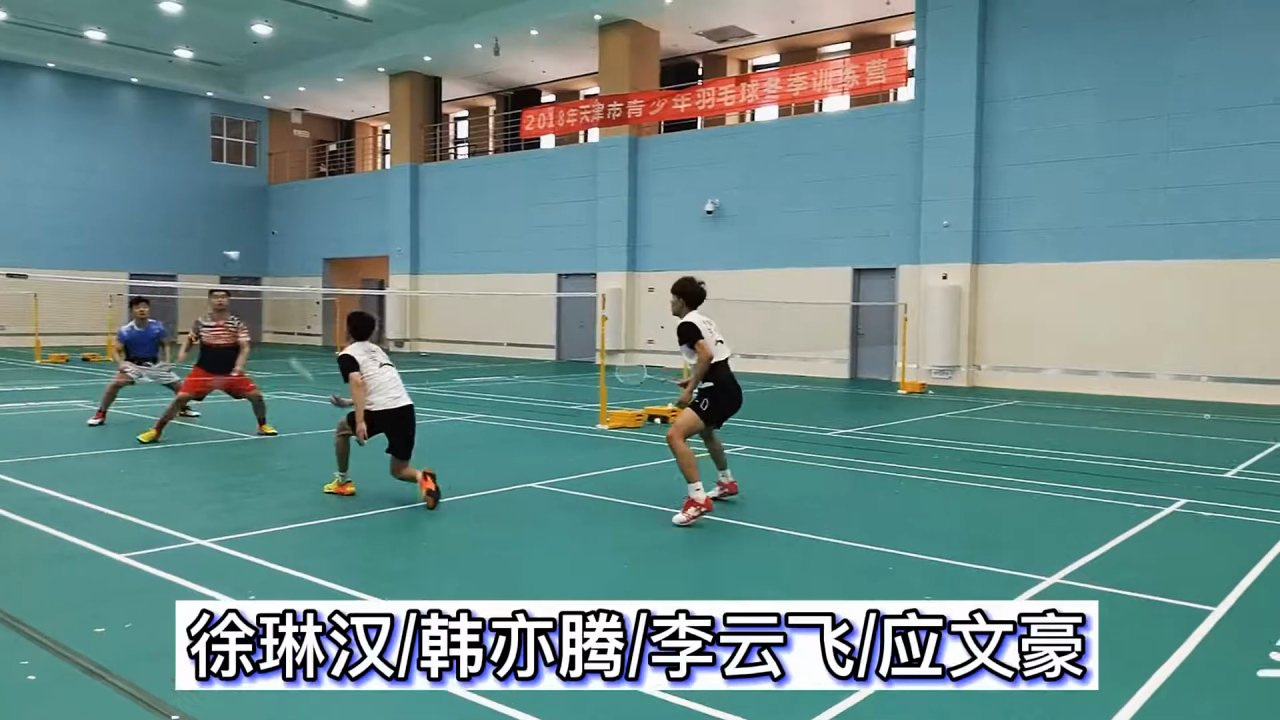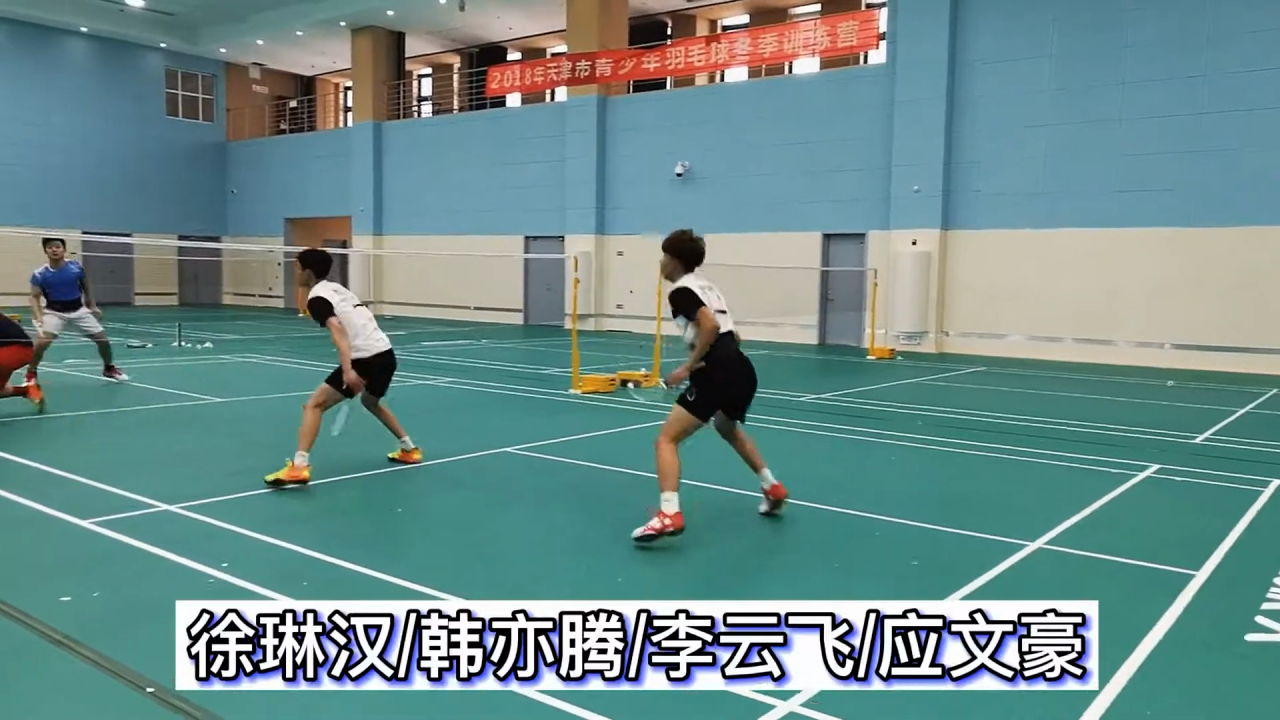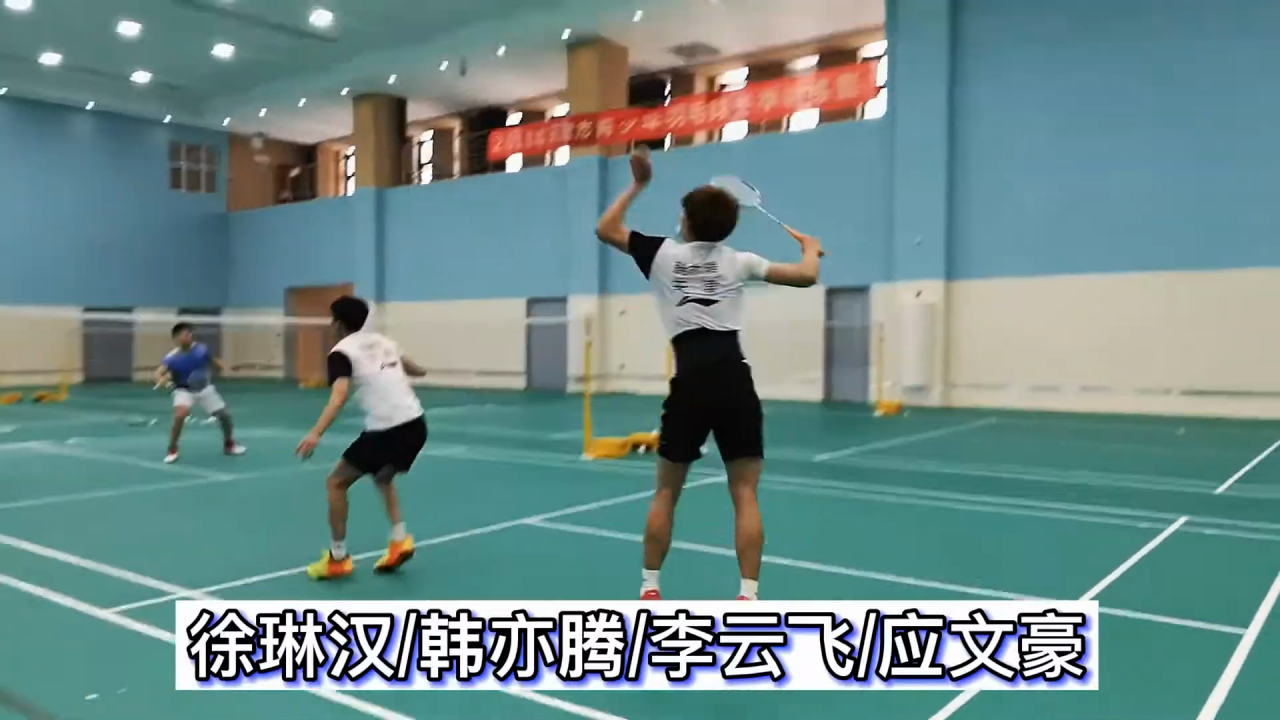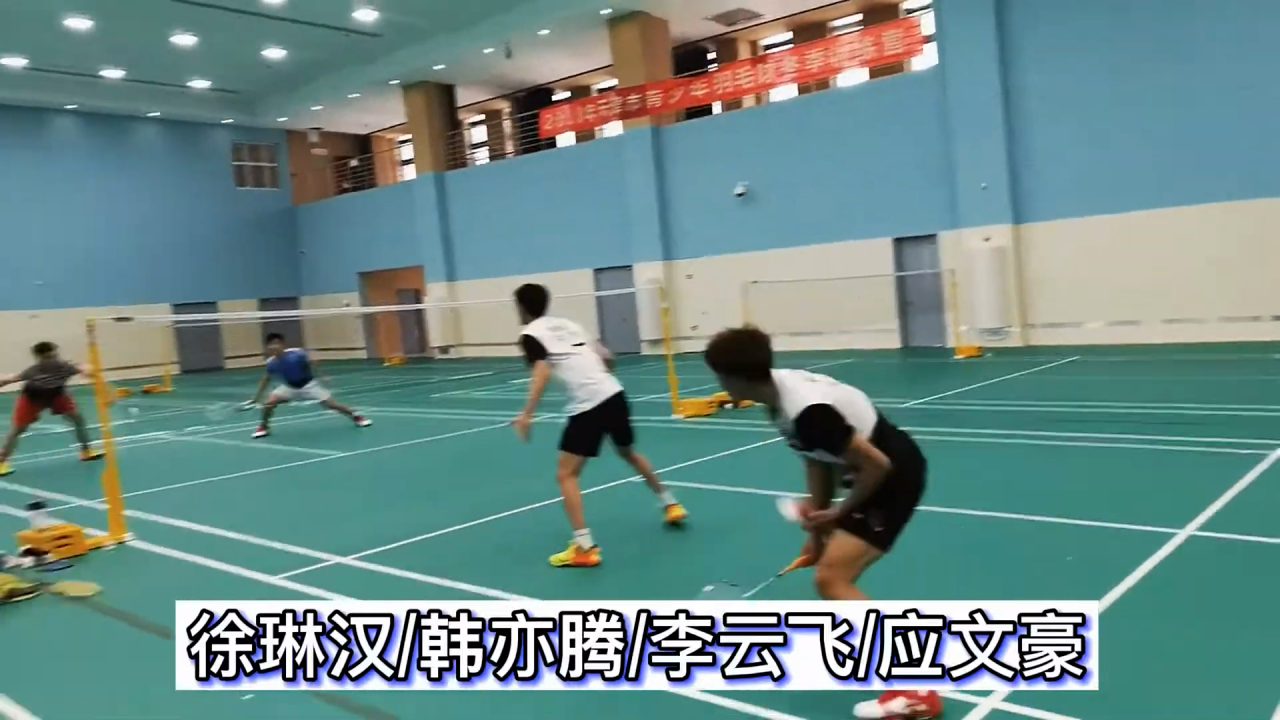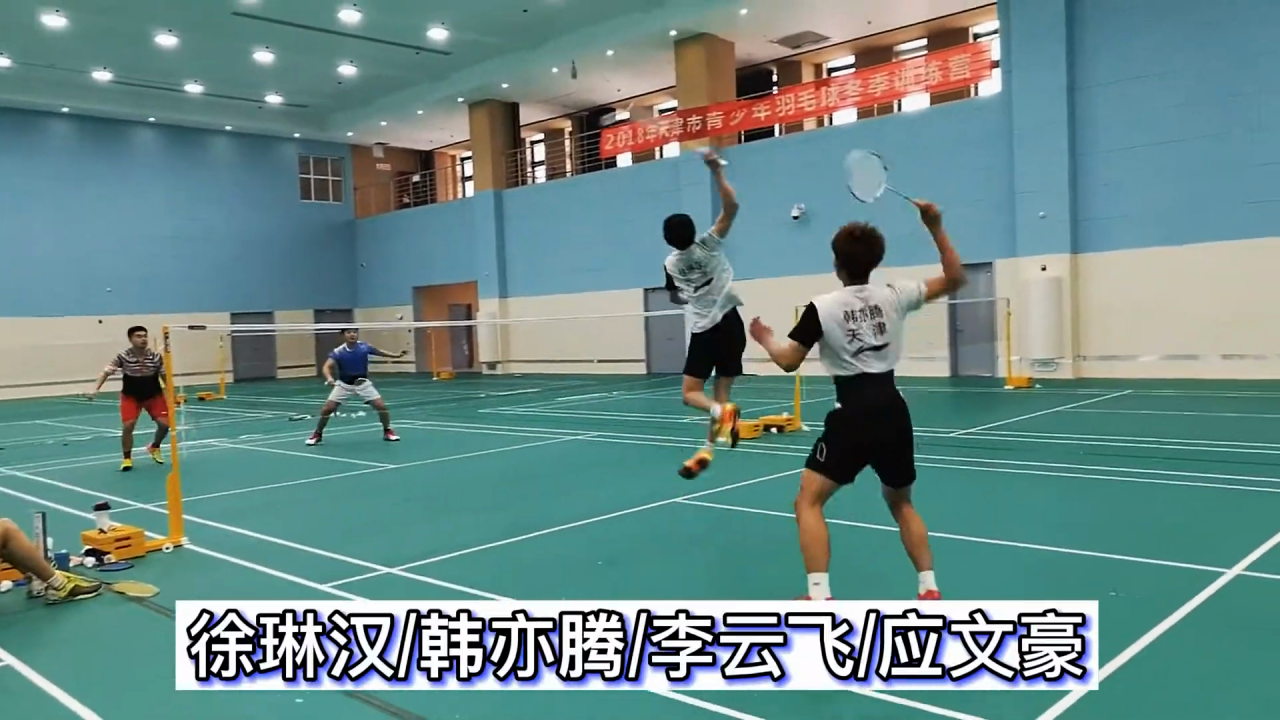
dt=0.7s
person 1, frame 1
left shoulder: (686, 324)
right shoulder: (704, 320)
left elbow: (705, 355)
left wrist: (691, 388)
right wrist: (693, 380)
left hip: (717, 391)
right hip: (729, 389)
left knee: (676, 435)
right knee: (707, 433)
left ankle: (698, 498)
right ankle: (725, 483)
person 1, frame 2
left shoulder: (681, 291)
right shoulder: (705, 285)
left elbow: (711, 325)
left wrist: (687, 367)
left hip: (717, 373)
right hip: (742, 369)
left knee: (666, 439)
right knee: (727, 428)
left ankle: (669, 515)
right ankle: (771, 487)
person 1, frame 3
left shoulder: (663, 254)
right shoulder: (738, 261)
left elbow: (605, 229)
right elbow: (805, 277)
left wrist: (637, 185)
right wrist: (810, 249)
left hip: (691, 386)
right hip: (733, 385)
left knee: (666, 492)
right knee: (746, 493)
left ankle: (649, 591)
right ankle: (748, 596)
person 1, frame 4
left shoulder: (807, 411)
right shoulder: (782, 386)
left elbow: (877, 464)
right elbow: (820, 460)
left wrist: (836, 515)
right wrist: (819, 529)
left hip: (896, 474)
right hip: (880, 468)
left knee: (831, 581)
person 1, frame 5
left shoulder: (821, 308)
right shoulder: (894, 295)
left elbow: (789, 361)
right elbow: (955, 278)
left wrist: (764, 339)
right wrist: (935, 226)
left hip: (851, 418)
right hip: (893, 415)
left knee: (808, 502)
right knee: (902, 504)
left ankle: (818, 597)
right ankle: (928, 589)
person 2, frame 1
left shoulder: (346, 355)
right shoulder: (376, 350)
left elbow: (358, 384)
left wrist: (359, 420)
right wrist: (348, 402)
left hip: (383, 412)
right hip: (406, 410)
left knee: (342, 430)
right knee: (399, 471)
left ankle: (343, 482)
right ankle: (422, 477)
person 2, frame 2
left shoulder: (317, 299)
right shoulder: (336, 288)
left elbow: (337, 330)
left wrist: (347, 369)
left hip: (366, 358)
right hip: (386, 354)
left knee: (313, 405)
right knee: (371, 402)
left ankle: (299, 467)
right ankle: (409, 449)
person 2, frame 3
left shoulder: (341, 353)
right shoulder: (384, 342)
left elbow: (339, 395)
right elbow: (420, 371)
left wrist: (315, 434)
left hip: (385, 429)
right hip: (416, 423)
left knee: (336, 484)
right knee: (384, 479)
left ankle: (338, 557)
right ankle: (400, 541)
person 2, frame 4
left shoulder: (530, 335)
right shoulder: (568, 325)
left elbow: (542, 373)
right elbow: (606, 357)
left wrist: (527, 414)
left hip: (589, 407)
right hip: (615, 395)
left knee: (566, 475)
right knee: (629, 453)
left ankle: (584, 548)
right ankle: (671, 506)
person 2, frame 5
left shoulder: (670, 265)
right shoulder: (706, 244)
right elbow: (731, 207)
right wrist: (717, 171)
left hip: (702, 332)
right hip: (729, 325)
left knee: (690, 394)
right knee: (722, 388)
left ankle: (723, 412)
right ankle: (707, 450)
